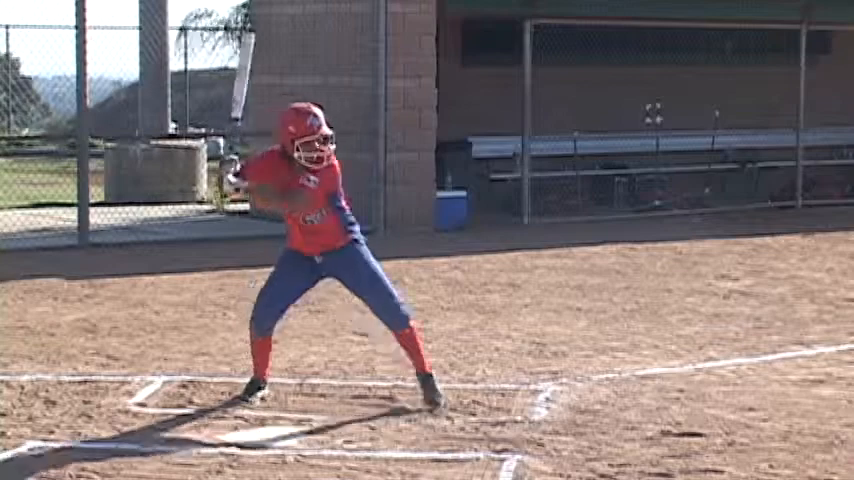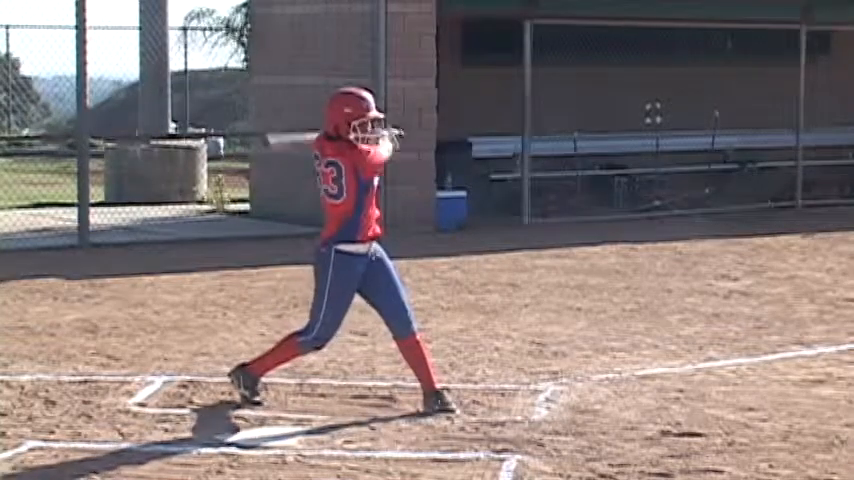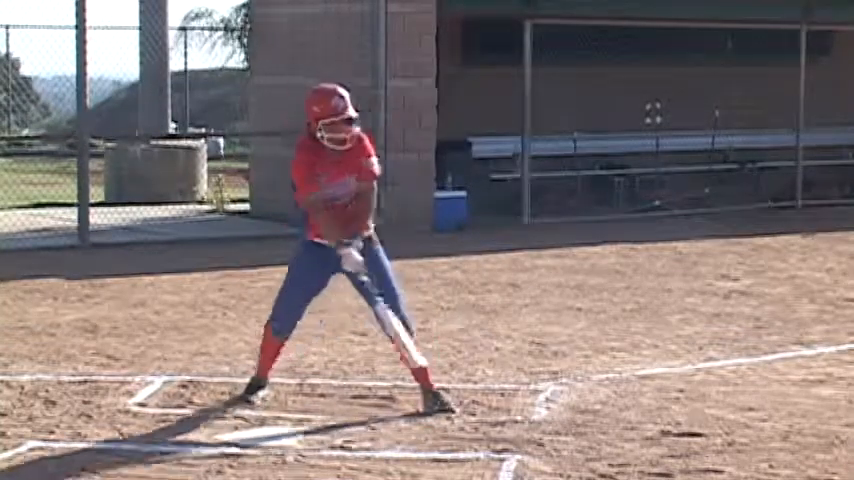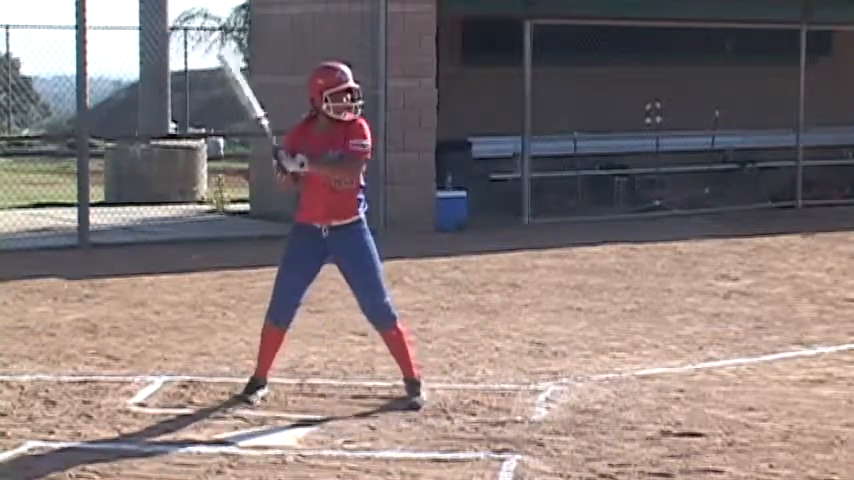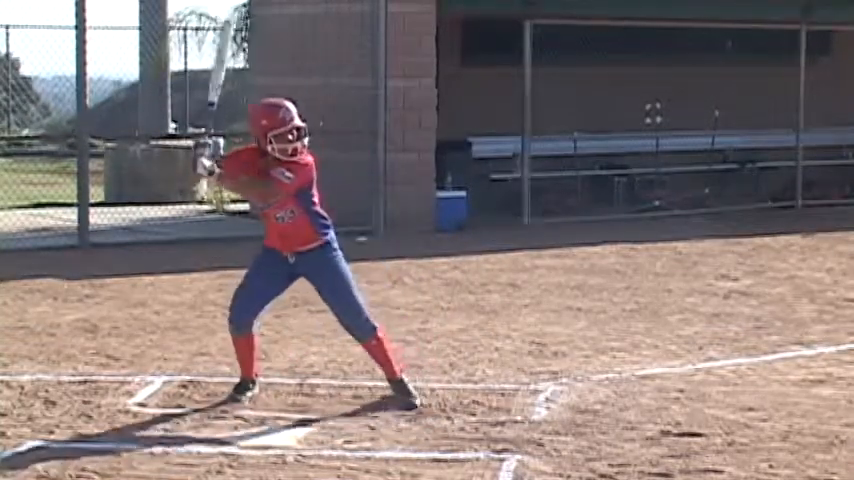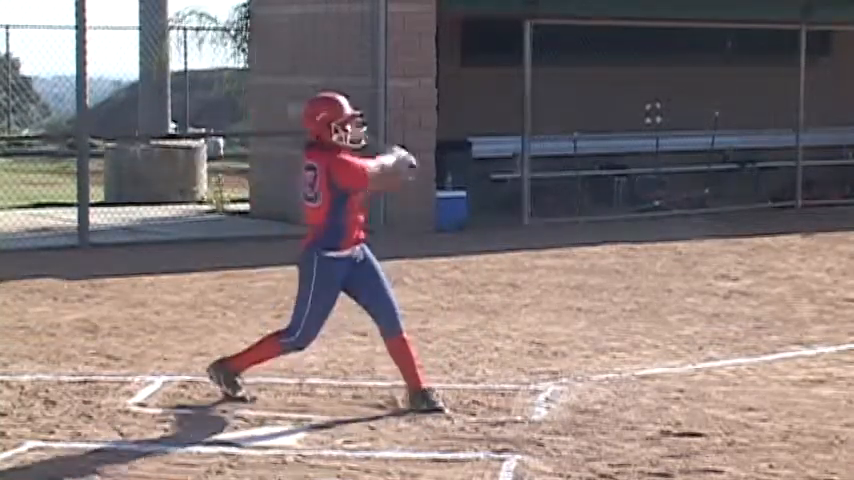
dt=0.7s
person 1, frame 1
left shoulder: (329, 168)
right shoulder: (274, 160)
left elbow: (289, 203)
right elbow: (244, 177)
left wrist: (245, 187)
right wrist: (235, 176)
left hip: (346, 250)
right hip: (301, 254)
left knee: (392, 310)
right knee: (262, 315)
left ankle: (425, 378)
right ankle: (259, 380)
person 1, frame 2
left shoulder: (325, 146)
right shoulder: (357, 156)
right elbow: (382, 151)
right wrist: (387, 139)
left hip: (368, 251)
right hip: (341, 257)
left knee: (403, 322)
right knee: (317, 335)
left ankle: (432, 392)
right ankle: (249, 374)
person 1, frame 3
left shoulder: (361, 145)
right shoulder: (304, 156)
left elbow: (367, 198)
right elbow: (318, 211)
left wrist: (354, 242)
right wrist: (341, 247)
left hip: (360, 241)
right hip: (319, 245)
left knee: (394, 314)
right knee: (283, 314)
left ankle: (429, 390)
right ankle: (260, 378)
person 1, frame 4
left shoulder: (357, 128)
right shoulder: (300, 133)
left elbow: (351, 172)
right elbow: (286, 178)
left wrist: (306, 163)
right wrist: (284, 164)
left hip: (350, 228)
right hip: (308, 229)
left knee: (378, 306)
right knee: (281, 305)
left ankle: (412, 380)
right ankle: (259, 378)
person 1, frame 5
left shoulder: (303, 164)
right shoulder: (250, 158)
left elbow: (261, 193)
right elbow: (214, 167)
left wrist: (215, 174)
right wrist: (204, 157)
left hip: (319, 250)
right hip: (278, 252)
left knee: (356, 319)
right knee: (240, 313)
left ankle: (396, 378)
right ankle: (249, 379)
person 1, frame 6
left shoulder: (321, 156)
right shoulder: (337, 163)
left elbow: (368, 176)
right elbow: (376, 171)
left wrist: (393, 163)
right wrist: (396, 159)
left hip: (353, 252)
right hip: (325, 259)
left knee: (388, 316)
right knee: (299, 337)
left ankle: (417, 390)
right ankle: (228, 368)
